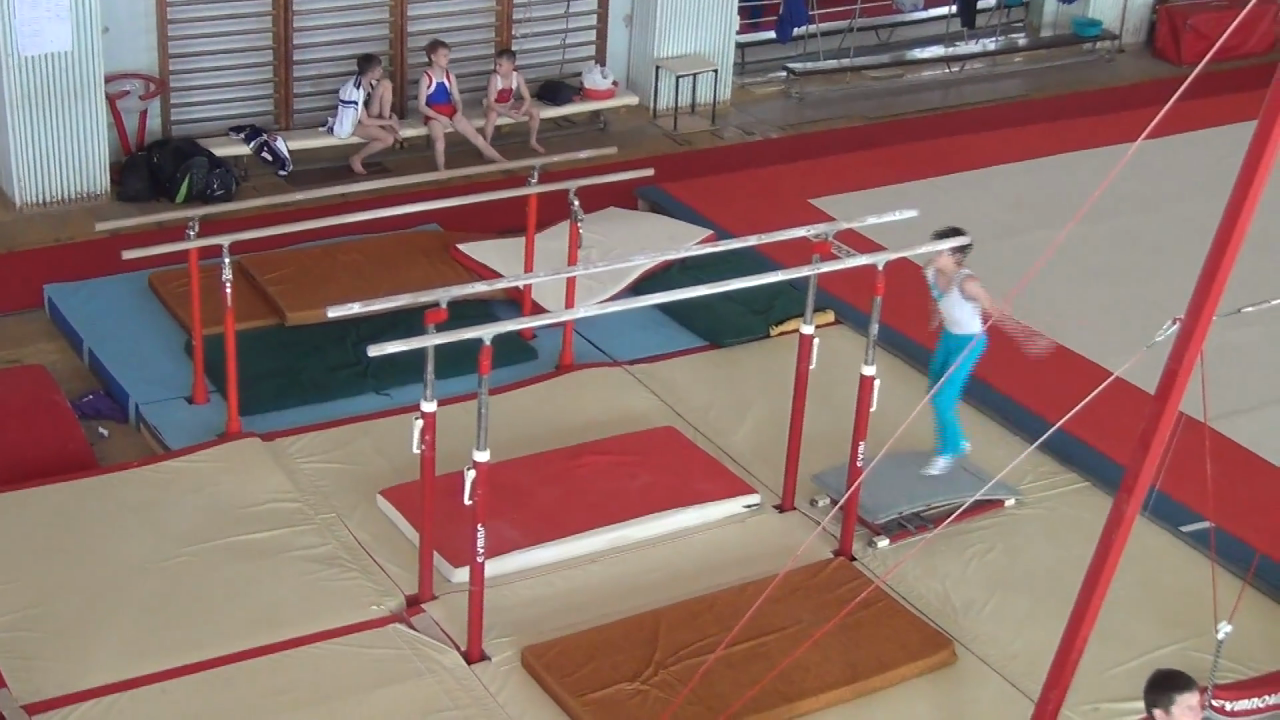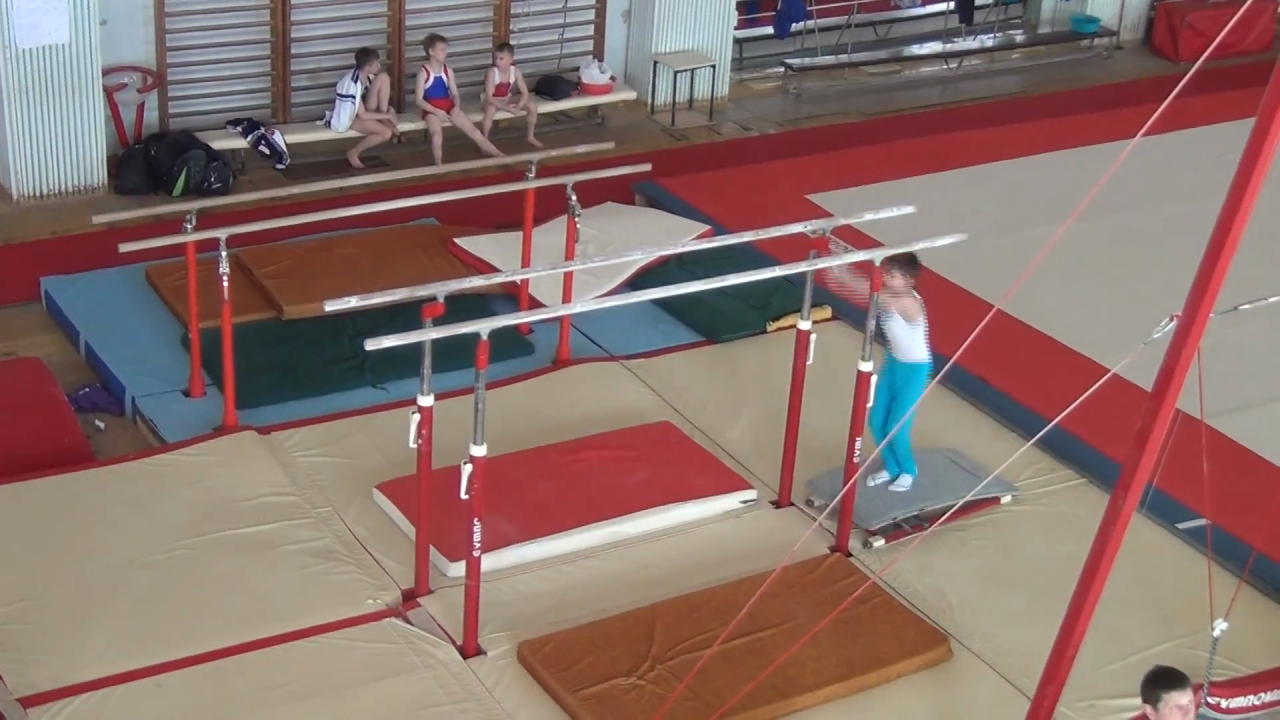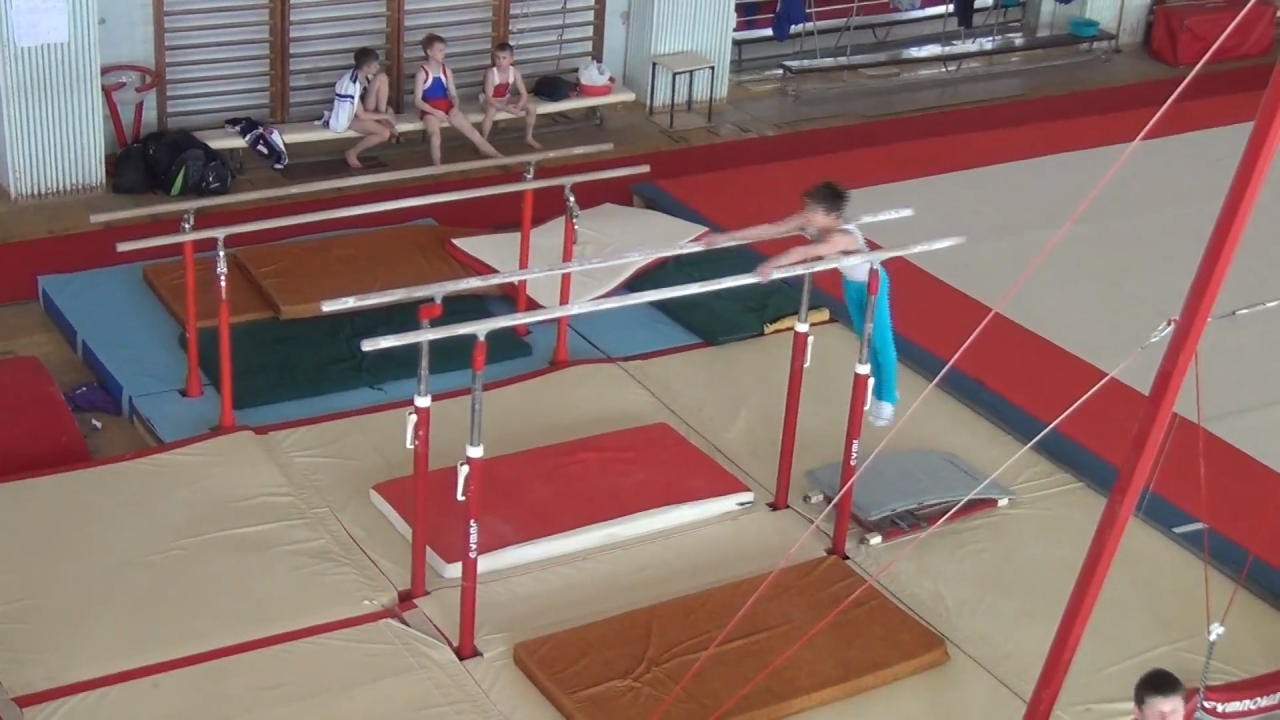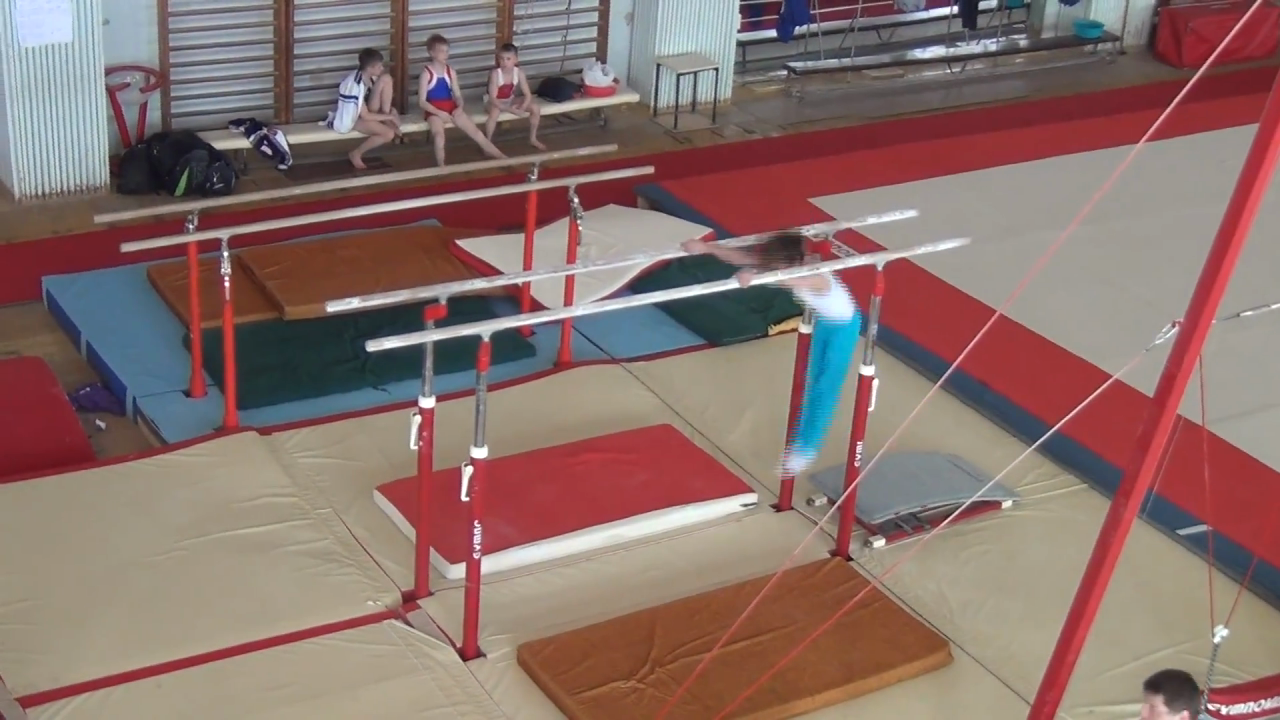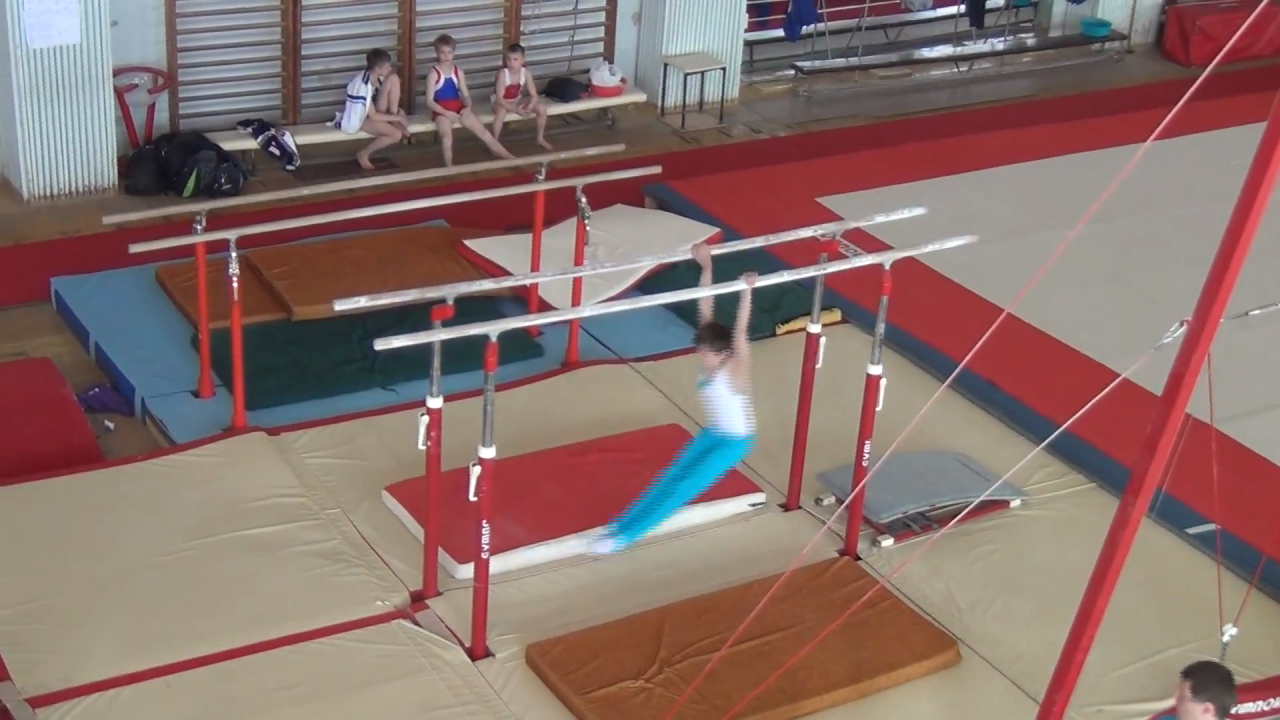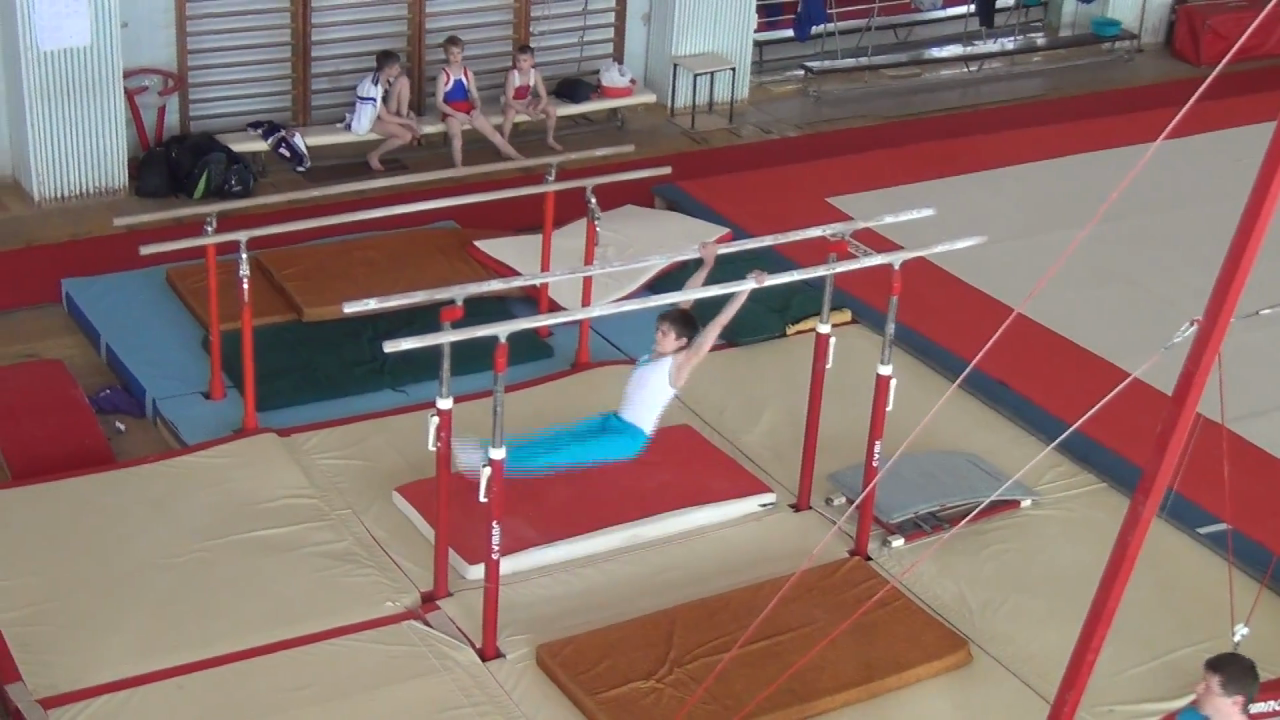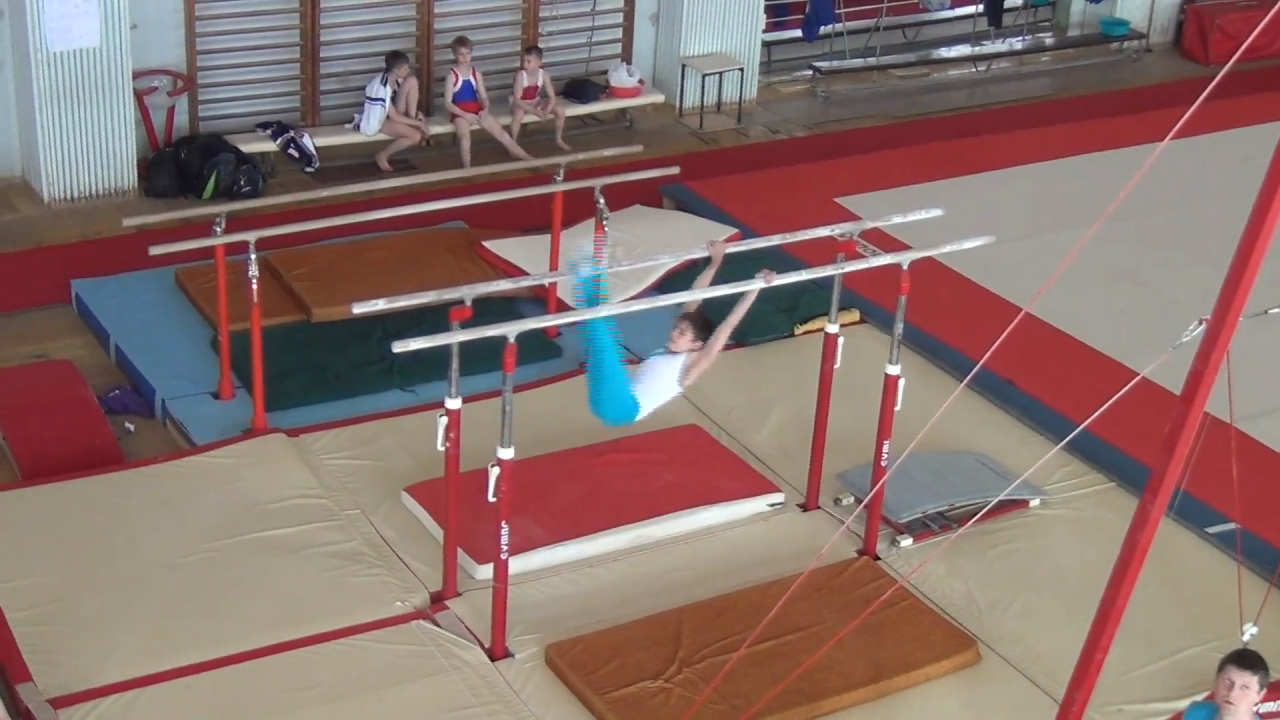
dt=0.3s
person 1, frame 1
left shoulder: (967, 283)
right shoulder: (931, 271)
left elbow: (996, 311)
left wrist: (1024, 338)
left hip: (969, 341)
right hip: (949, 335)
left knee: (943, 400)
right knee: (935, 393)
left ankle: (948, 451)
right ankle: (956, 442)
person 1, frame 2
left shoulder: (908, 302)
right shoulder: (885, 292)
left elbow: (880, 296)
left hip: (915, 369)
right hip: (894, 364)
left knee: (896, 430)
right knee: (875, 421)
left ankle: (907, 472)
right ankle: (891, 468)
person 1, frame 3
left shoulder: (842, 237)
right shoulder: (808, 221)
left elbow: (809, 252)
right elbow: (770, 230)
left wrist: (772, 264)
right wrist: (726, 237)
left hip: (872, 283)
right hip: (851, 283)
left knee: (881, 342)
right knee: (867, 341)
left ankle: (886, 397)
right ankle: (883, 392)
person 1, frame 4
left shoulder: (814, 281)
right shoulder: (781, 265)
right elbow: (746, 258)
left wrist: (755, 273)
right wrist: (706, 247)
left hip: (844, 326)
right hip: (824, 323)
left knee: (826, 389)
right knee: (814, 387)
left ankle: (805, 448)
right ankle: (801, 446)
person 1, frame 5
left shoulder: (736, 370)
right shoulder: (710, 363)
left elbow: (740, 334)
right elbow: (706, 310)
left wrist: (746, 293)
right wrist: (707, 266)
left hip: (734, 442)
right hip: (712, 435)
left knee: (681, 487)
right knee: (669, 481)
left ankle: (622, 535)
right ankle: (618, 531)
person 1, frame 6
left shoulder: (681, 366)
right shoulder: (660, 354)
left elbow: (714, 327)
right elbow: (682, 306)
left wrist: (745, 290)
right wrist: (705, 266)
left hip: (630, 438)
right hip: (614, 421)
left knee: (566, 451)
right knee: (553, 438)
left ankle: (491, 459)
right ankle: (485, 452)
person 1, frame 7
left shoulder: (696, 362)
right shoulder: (668, 351)
left elbow: (726, 328)
right elbow: (692, 300)
left wrist: (755, 289)
right wrist: (714, 263)
left hip: (625, 408)
left knee: (606, 347)
